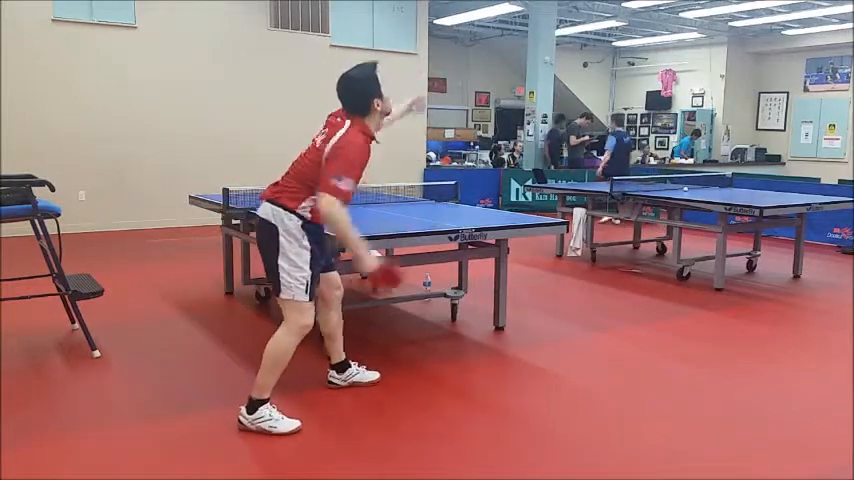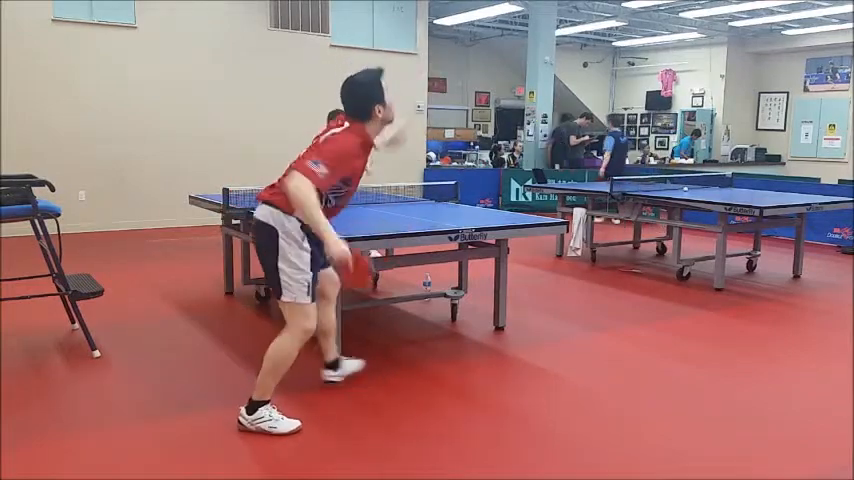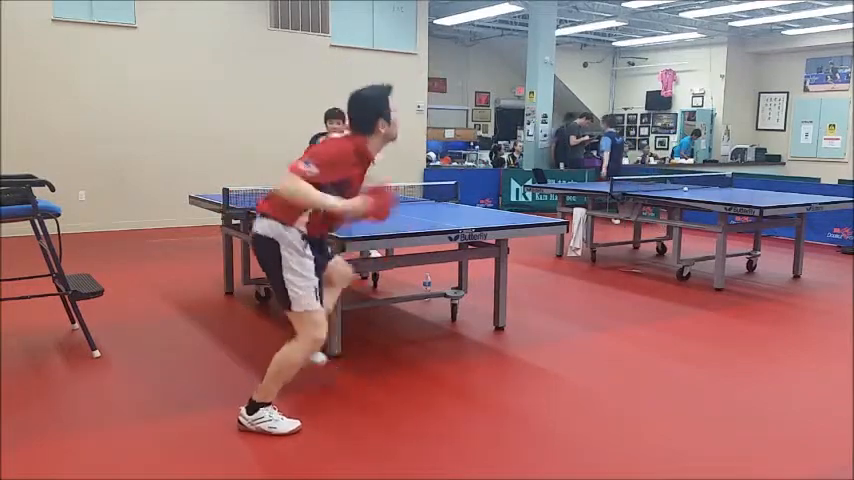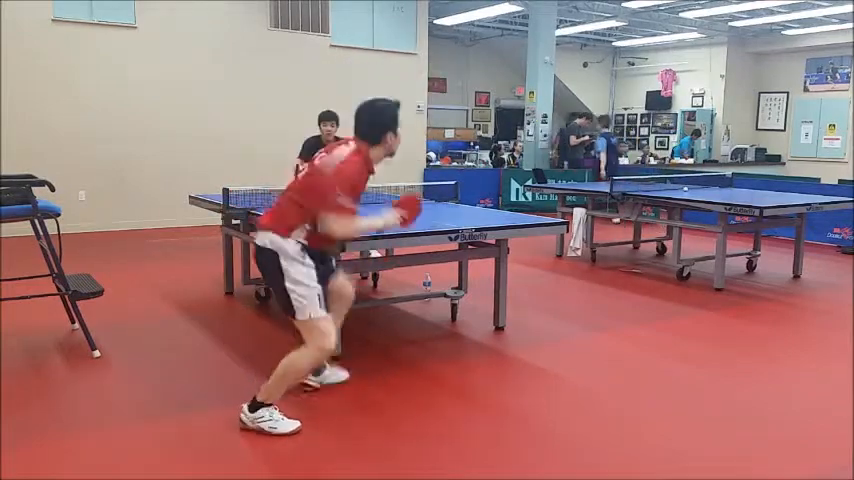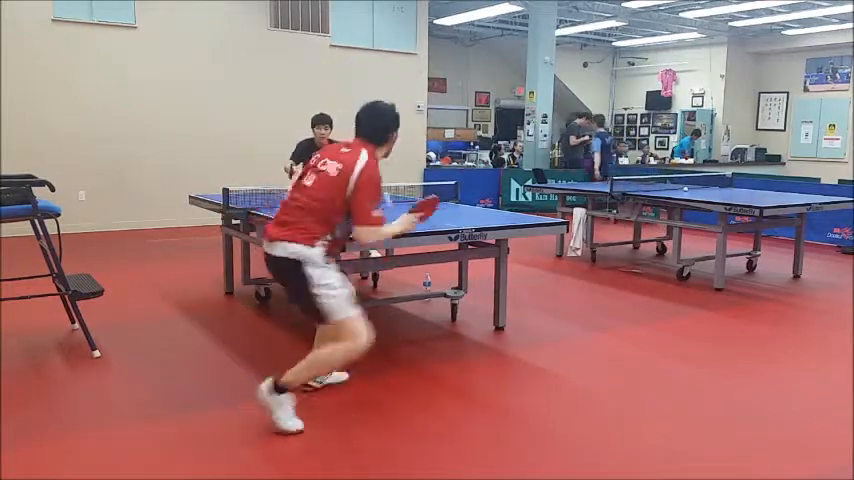
dt=0.1s
person 1, frame 1
left shoulder: (345, 121)
right shoulder: (351, 141)
right elbow: (329, 204)
left wrist: (404, 110)
right wrist: (361, 252)
left hip: (297, 218)
right hip: (285, 222)
left knee: (333, 291)
right knee: (300, 321)
left ankle: (342, 368)
right ankle: (255, 409)
person 1, frame 2
left shoulder: (354, 132)
right shoulder: (345, 143)
right elbow: (295, 184)
right wrist: (329, 238)
left hip: (294, 222)
right hip: (282, 224)
left knee: (329, 286)
right knee: (303, 325)
left ankle: (332, 364)
right ankle: (255, 409)
person 1, frame 3
left shoulder: (356, 150)
right shoulder: (342, 150)
right elbow: (286, 184)
right wrist: (341, 205)
left hip: (295, 233)
right hip: (282, 235)
left knee: (339, 273)
right knee: (313, 333)
left ankle: (306, 352)
right ankle: (256, 409)
person 1, frame 4
left shoulder: (351, 154)
right shoulder: (349, 164)
right elbow: (336, 226)
right wrist: (382, 222)
left hip: (297, 243)
right hip: (282, 247)
left knee: (343, 291)
right knee: (323, 342)
left ankle: (316, 370)
right ankle: (258, 408)
person 1, frame 5
left shoulder: (329, 152)
right shoulder: (367, 167)
left elbow: (294, 196)
right elbow: (366, 235)
left wrist: (291, 216)
right wrist: (403, 225)
left hip: (279, 247)
right hip: (301, 253)
left knee: (339, 303)
right knee: (357, 340)
left ankle: (316, 372)
right ankle: (280, 389)
